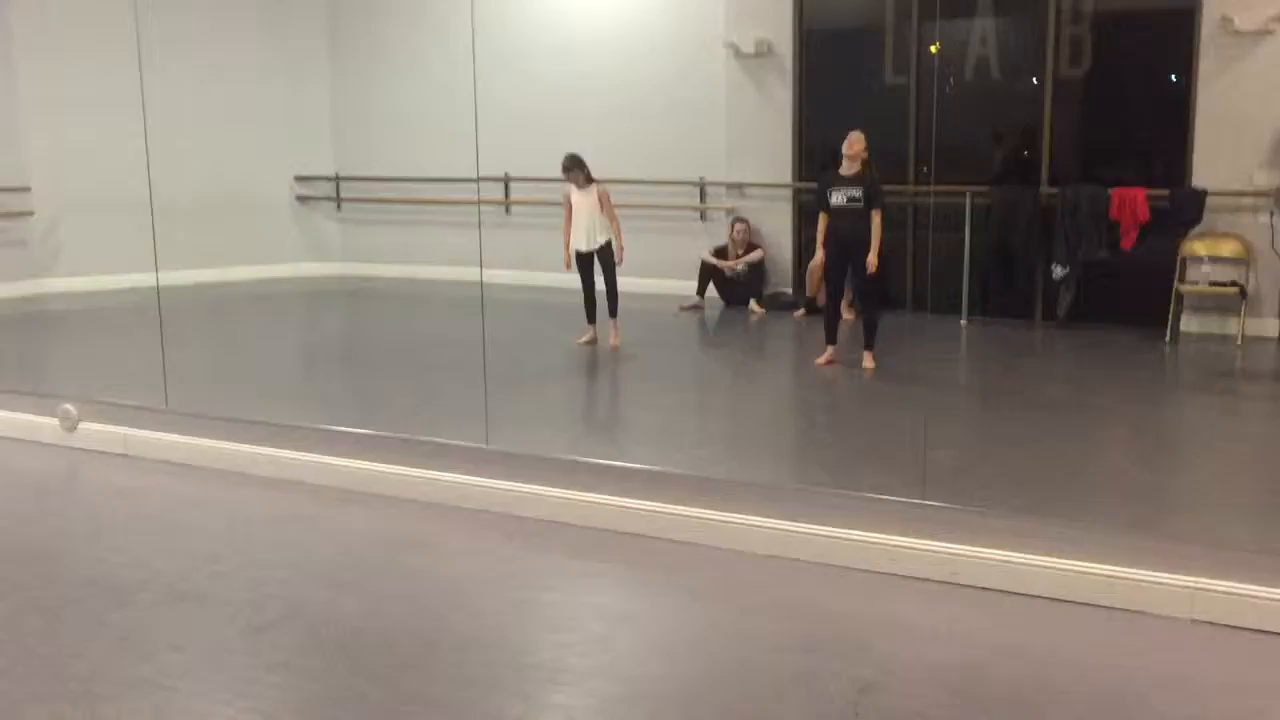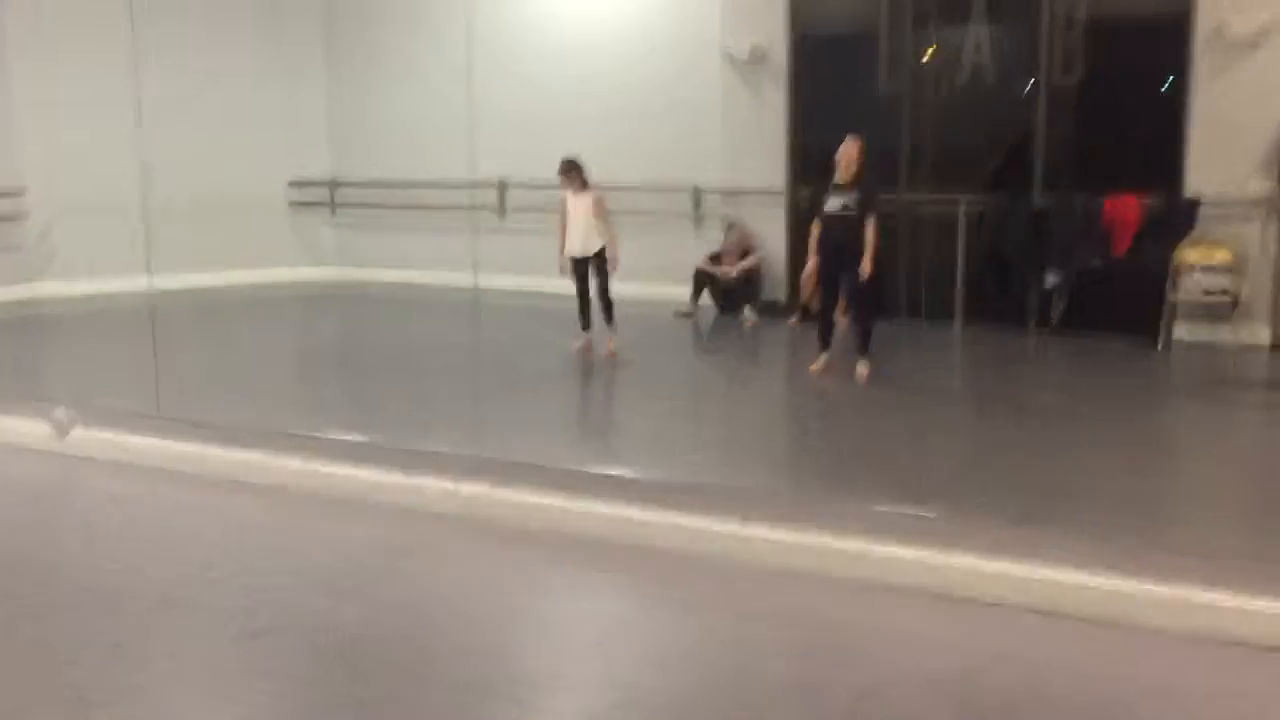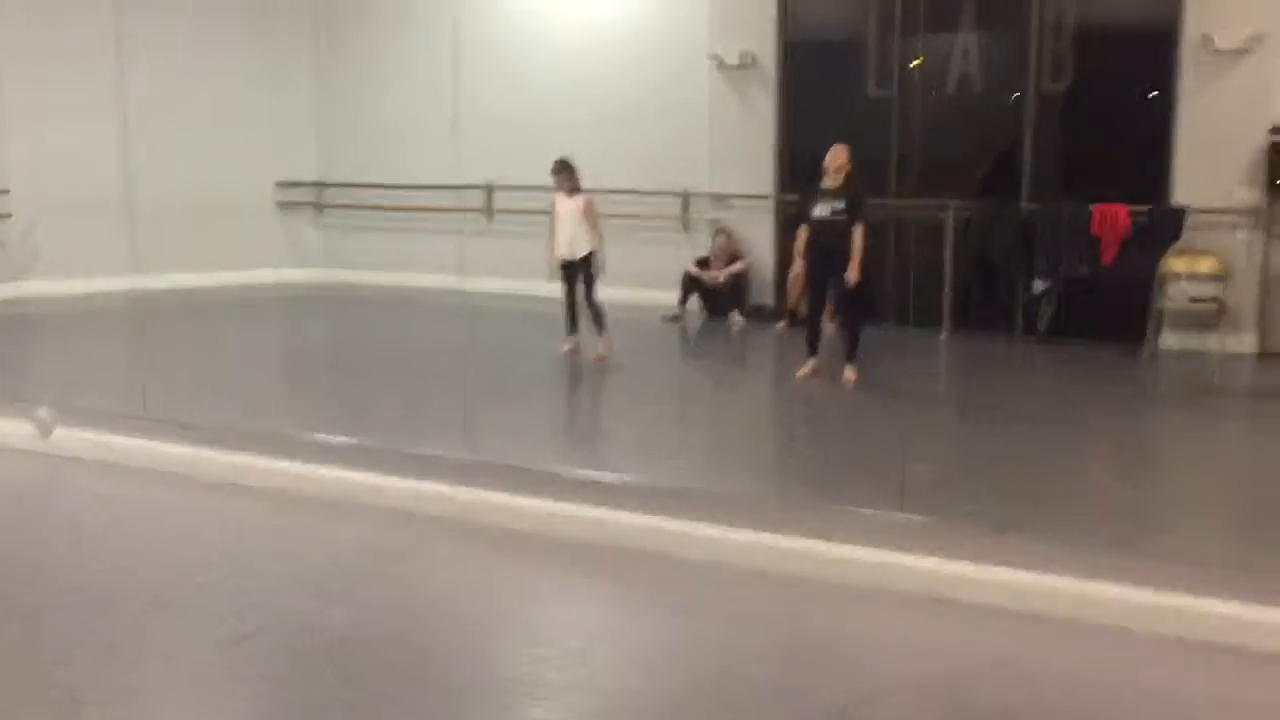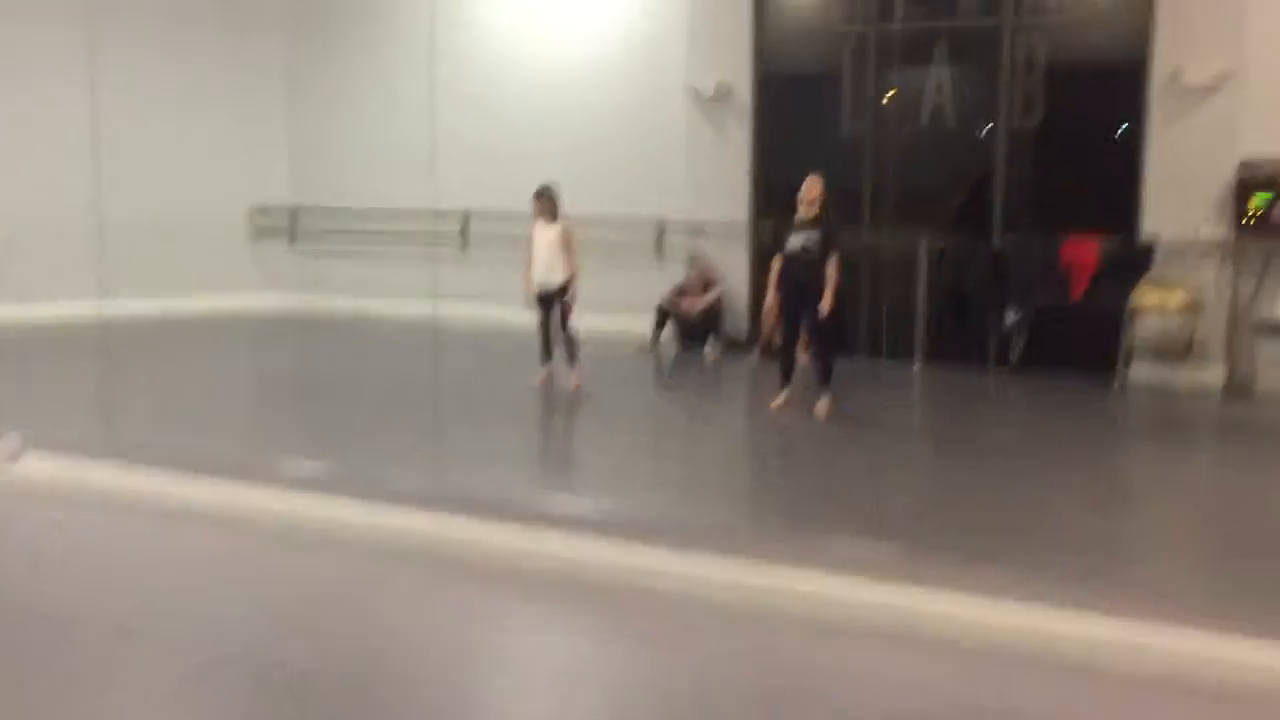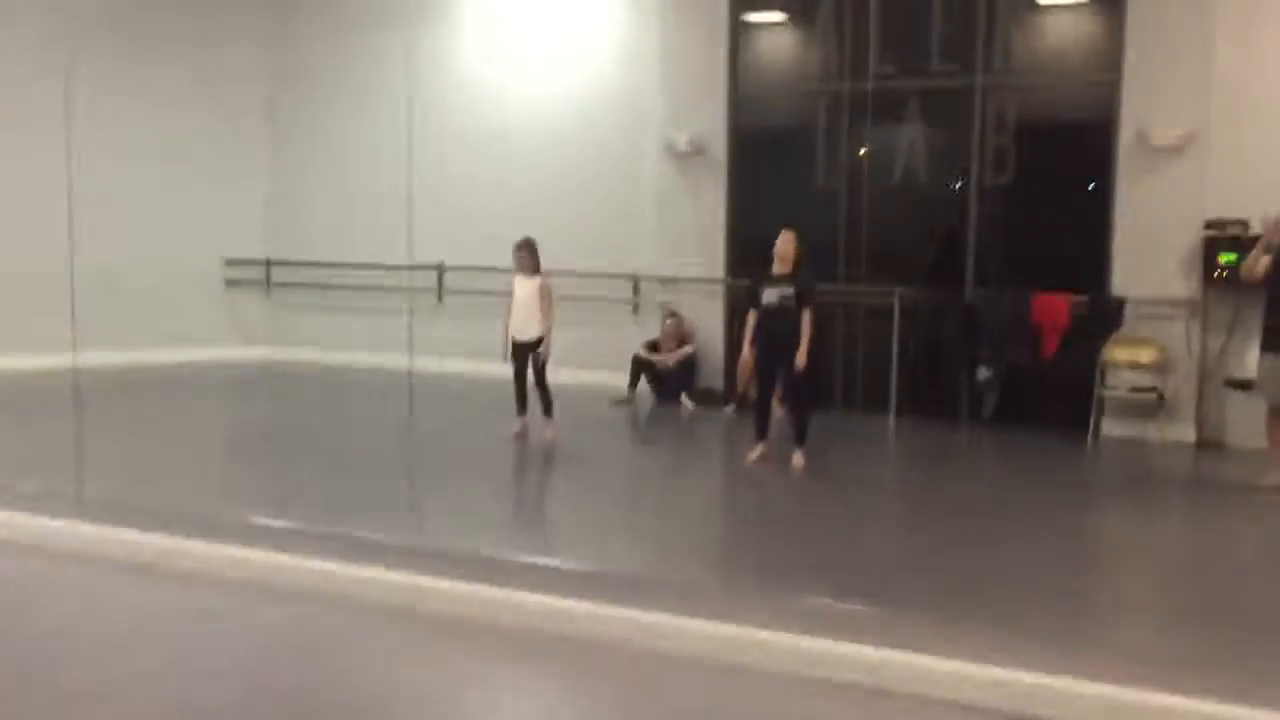
dt=0.1s
person 1, frame 1
left shoulder: (869, 182)
right shoulder: (829, 181)
left elbow: (876, 217)
right elbow: (823, 217)
left wrist: (874, 252)
right wrist: (820, 249)
left hip: (860, 249)
right hip: (835, 249)
left knee: (866, 299)
right knee: (832, 298)
left ankle: (868, 352)
right ankle: (830, 348)
person 1, frame 2
left shoulder: (863, 188)
right shoulder: (826, 188)
left elbow: (870, 224)
right elbow: (817, 224)
left wrist: (867, 259)
right wrist: (812, 255)
left hip: (854, 256)
right hip: (828, 255)
left knee: (861, 305)
right knee: (826, 304)
left ankle: (862, 359)
right ankle: (824, 355)
person 1, frame 3
left shoulder: (852, 194)
right shoulder: (814, 194)
left elbow: (858, 231)
right elbow: (804, 228)
left wrist: (855, 265)
right wrist: (798, 260)
left hip: (842, 262)
right hip: (816, 260)
left knee: (849, 311)
right knee: (814, 309)
left ankle: (850, 364)
right ankle: (812, 360)
person 1, frame 4
left shoulder: (825, 226)
right shoulder: (789, 224)
left elbow: (832, 262)
right elbow: (778, 259)
left wrist: (828, 295)
right wrist: (771, 290)
left hip: (816, 292)
right hip: (790, 290)
left knee: (821, 342)
right knee: (788, 340)
left ankle: (824, 394)
right ankle: (785, 390)
person 1, frame 5
left shoulder: (800, 281)
right shoulder: (762, 280)
left elbow: (807, 317)
right elbow: (753, 313)
left wrist: (803, 350)
right wrist: (747, 344)
left hip: (791, 348)
right hip: (765, 346)
left knee: (796, 397)
right knee: (762, 395)
left ankle: (799, 449)
right ankle: (761, 444)
person 2, frame 1
left shoulder: (599, 191)
right shoulder: (569, 194)
left elbow: (612, 219)
right elbow: (568, 222)
left wrist: (619, 246)
right wrist: (567, 250)
left hip: (602, 243)
right hip: (581, 247)
left knee: (611, 282)
right knee: (587, 287)
left ankle: (614, 328)
right ankle: (592, 330)
person 2, frame 2
left shoulder: (594, 197)
right shoulder: (566, 197)
left elbow: (606, 225)
right elbow: (563, 228)
left wrist: (612, 254)
right wrist: (562, 255)
left hip: (597, 249)
right hip: (576, 252)
left knee: (603, 290)
right knee: (582, 293)
left ankle: (612, 335)
right ankle: (586, 336)
person 2, frame 3
left shoulder: (584, 201)
right shoulder: (556, 200)
left elbow: (595, 230)
right elbow: (553, 229)
left wrist: (598, 258)
right wrist: (552, 256)
left hip: (584, 254)
right hip: (566, 256)
left knee: (588, 296)
right knee: (569, 296)
left ankle: (603, 338)
right ankle: (573, 339)
person 2, frame 4
left shoulder: (562, 229)
right shoulder: (536, 227)
left elbow: (571, 260)
right elbow: (532, 257)
left wrist: (572, 289)
right wrist: (529, 285)
left hip: (560, 284)
right hip: (542, 285)
left knee: (563, 326)
right knee: (545, 325)
left ankle: (574, 369)
right ankle: (547, 368)
person 2, frame 5
left shoulder: (541, 283)
right shoulder: (515, 281)
left elbow: (548, 315)
right elbow: (510, 311)
left wrist: (546, 344)
right wrist: (506, 338)
left hip: (537, 338)
right hip: (518, 338)
left knee: (539, 380)
right knee: (519, 378)
left ankle: (549, 423)
right ankle: (522, 421)
